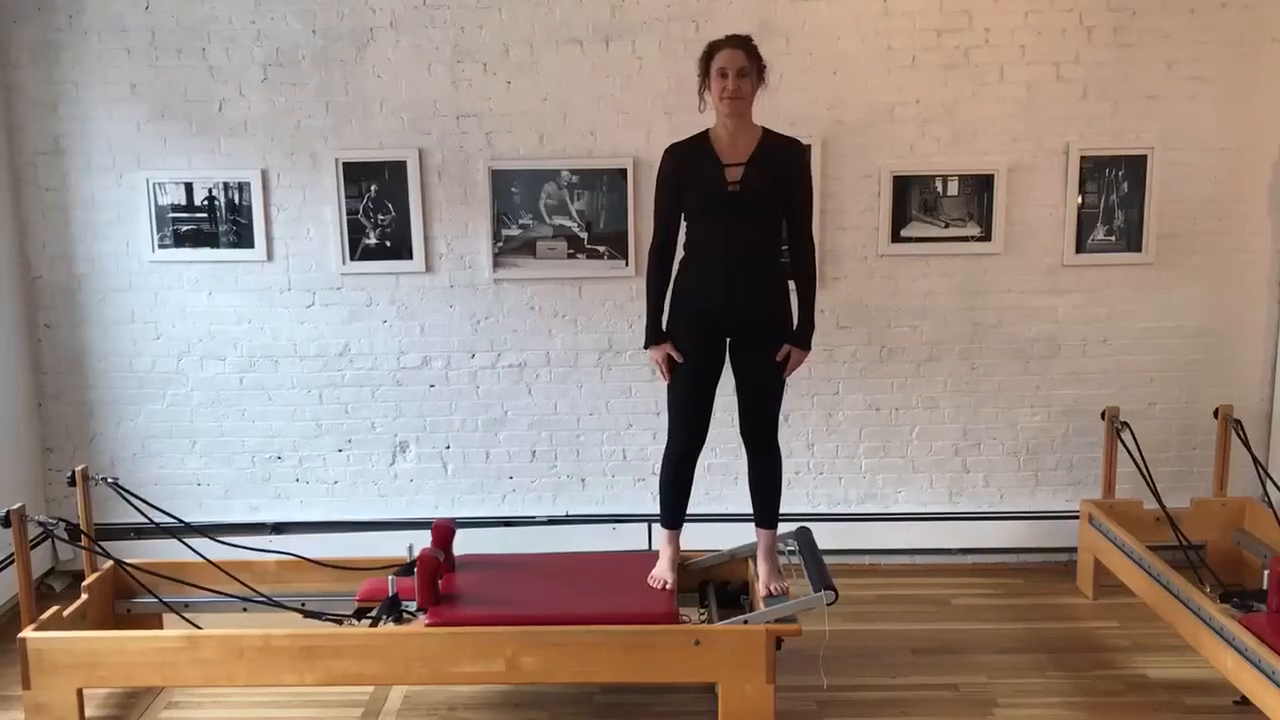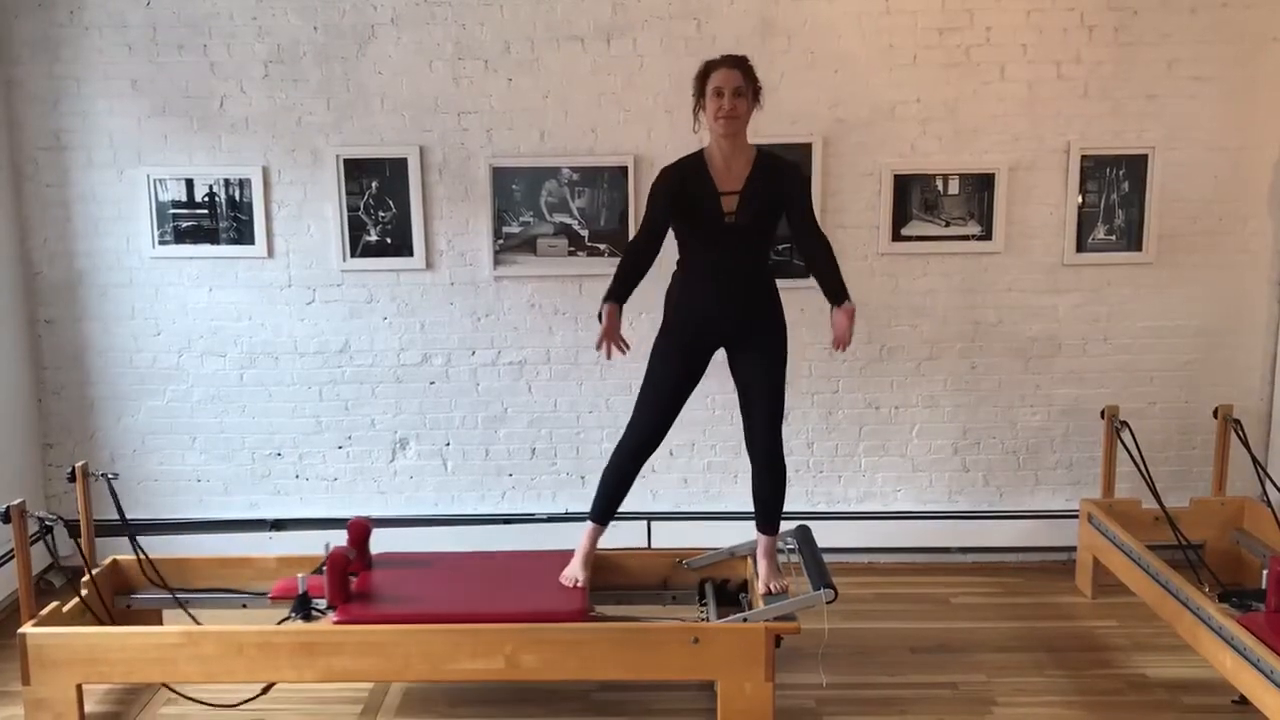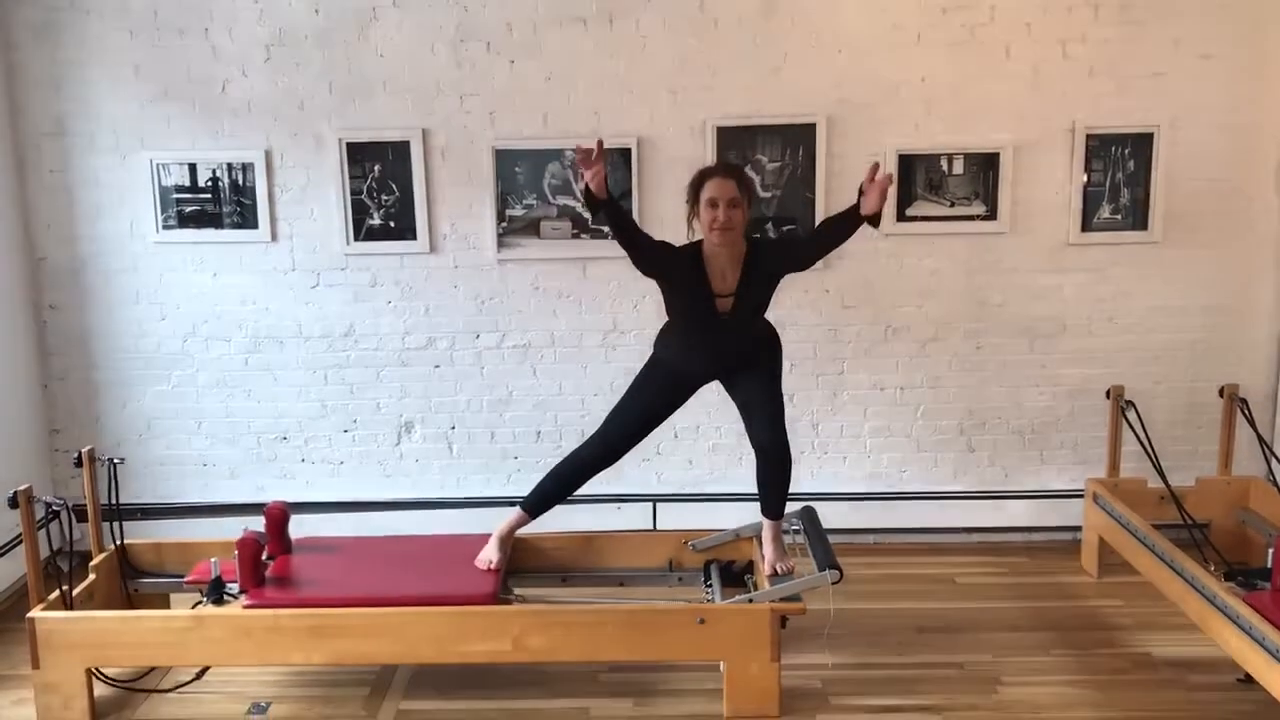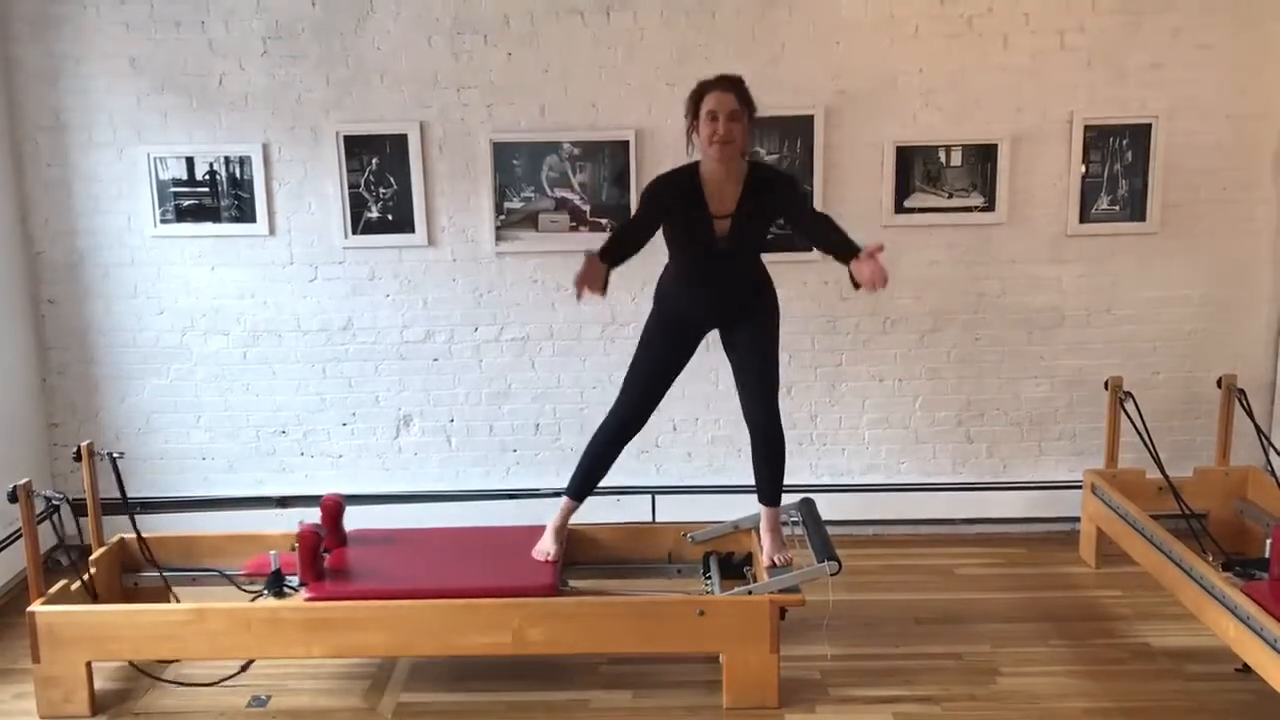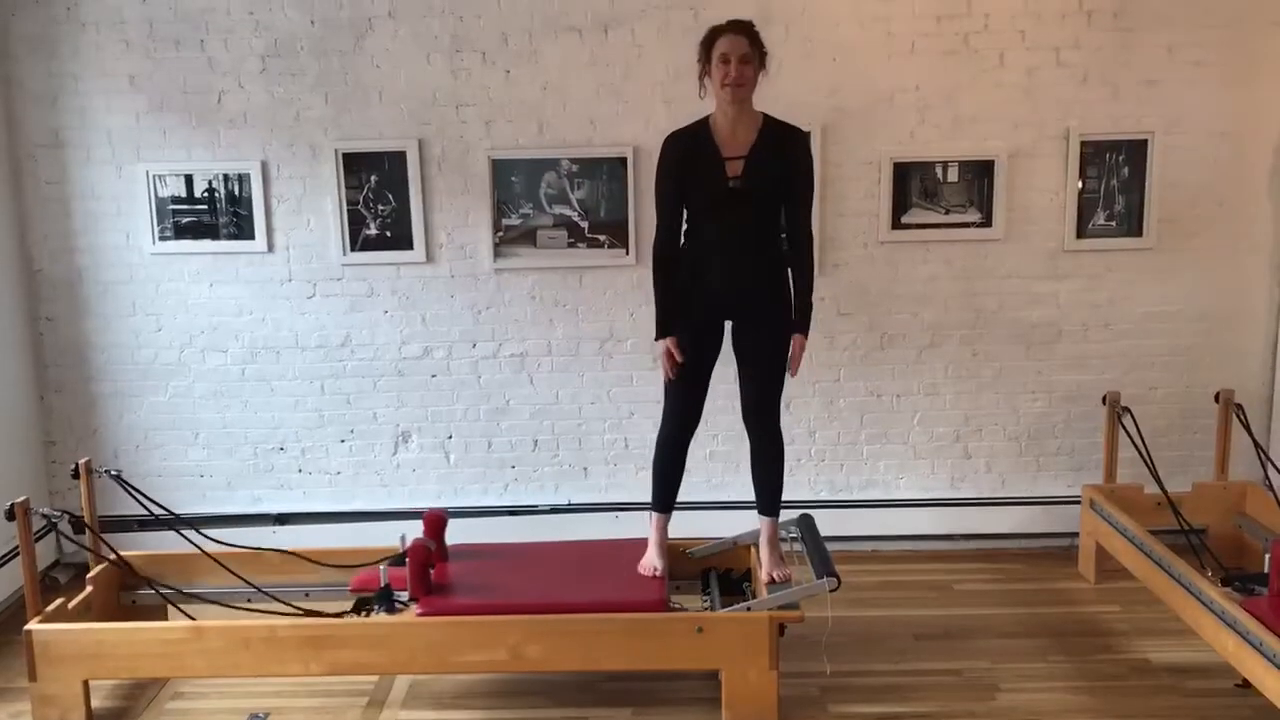
dt=1s
person 1, frame 1
left shoulder: (787, 155)
right shoulder: (681, 157)
left elbow: (801, 245)
right elbow: (662, 245)
left wrist: (804, 328)
right wrist: (654, 330)
left hip: (763, 310)
right hip: (696, 308)
left knee: (761, 435)
right knee: (685, 435)
left ankle: (766, 555)
right ankle: (668, 549)
person 1, frame 2
left shoulder: (782, 174)
right shoulder: (677, 177)
left elbow: (810, 239)
right elbow: (645, 243)
left wrist: (839, 301)
right wrist: (613, 302)
left hip: (758, 322)
right hip: (689, 320)
left knee: (766, 441)
right knee: (643, 432)
left ankle: (766, 555)
right ankle: (587, 545)
person 1, frame 3
left shoulder: (768, 257)
right shoulder: (674, 263)
left elbow: (818, 240)
right elbow: (631, 238)
left wrist: (863, 210)
right wrist: (600, 194)
left hip: (751, 359)
right hip: (680, 362)
left knee: (771, 442)
right knee: (605, 445)
left ankle: (771, 537)
right ankle: (507, 530)
person 1, frame 4
left shoulder: (772, 185)
right shoulder: (671, 188)
left elbow: (813, 223)
right elbow: (636, 229)
left wrist: (854, 258)
right wrist: (603, 263)
left hip: (749, 308)
right hip: (679, 309)
left knee: (763, 416)
right knee: (628, 413)
left ankle: (770, 526)
right ankle: (560, 519)
person 1, frame 5
left shoulder: (788, 143)
right shoulder: (681, 146)
left elbow: (799, 236)
right elbow: (666, 239)
left wrist: (801, 322)
right wrist: (665, 326)
left hip: (763, 298)
right hip: (697, 297)
left knee: (763, 419)
right knee: (679, 419)
left ankle: (769, 540)
right ankle: (658, 535)
